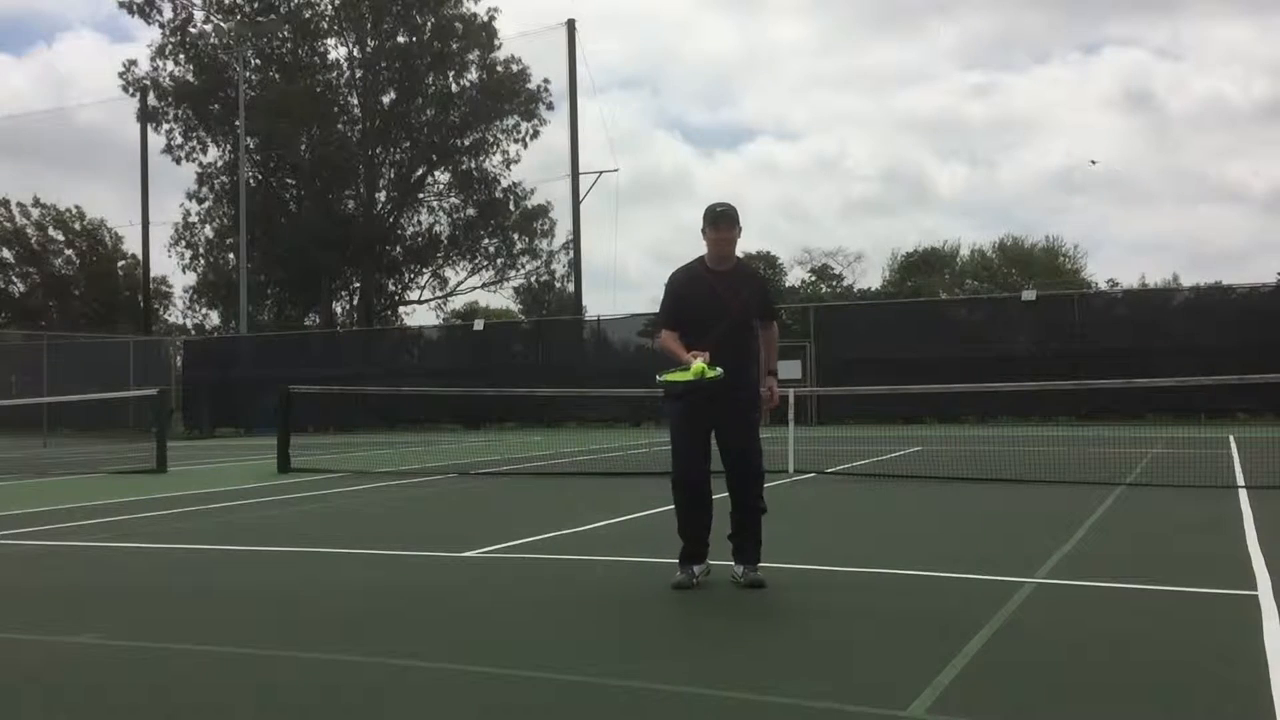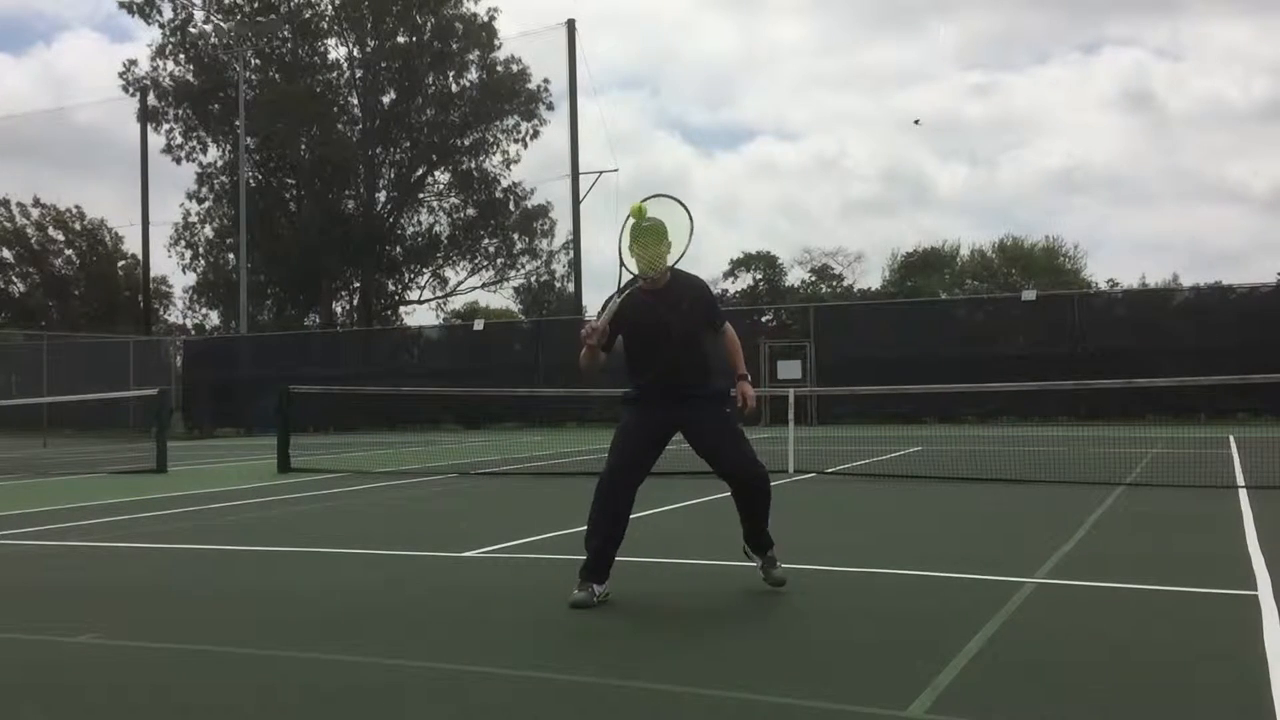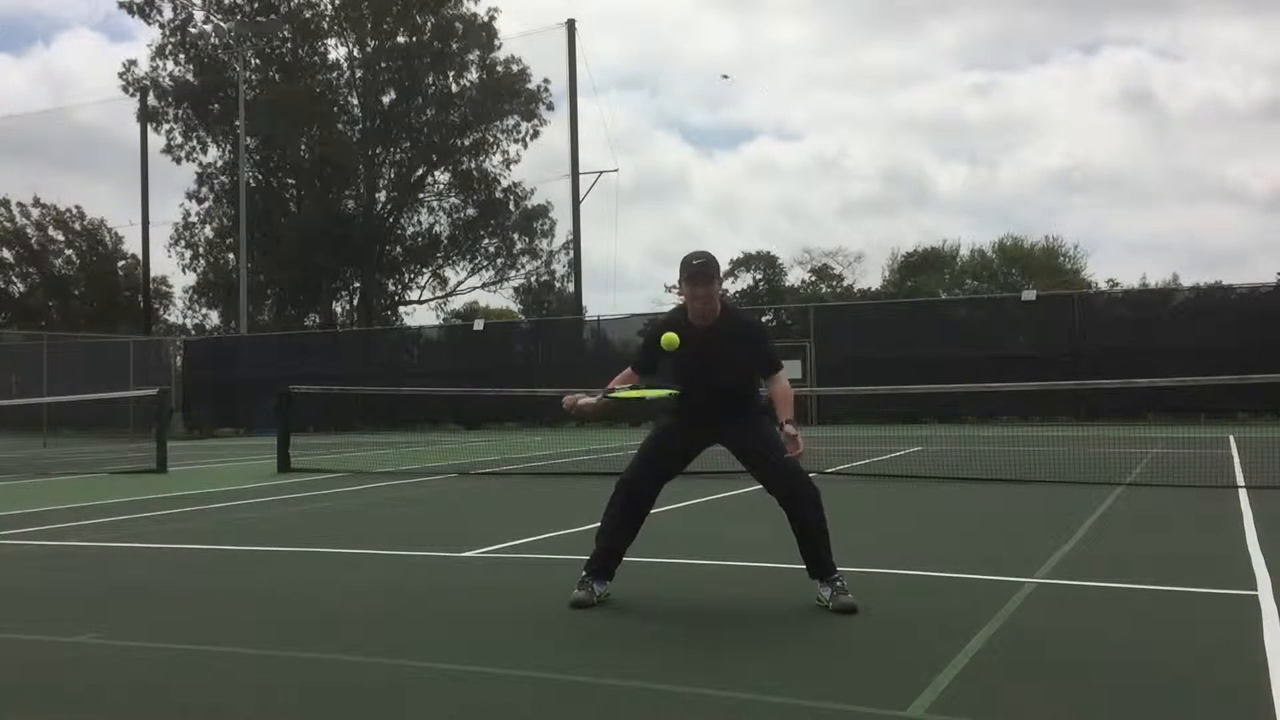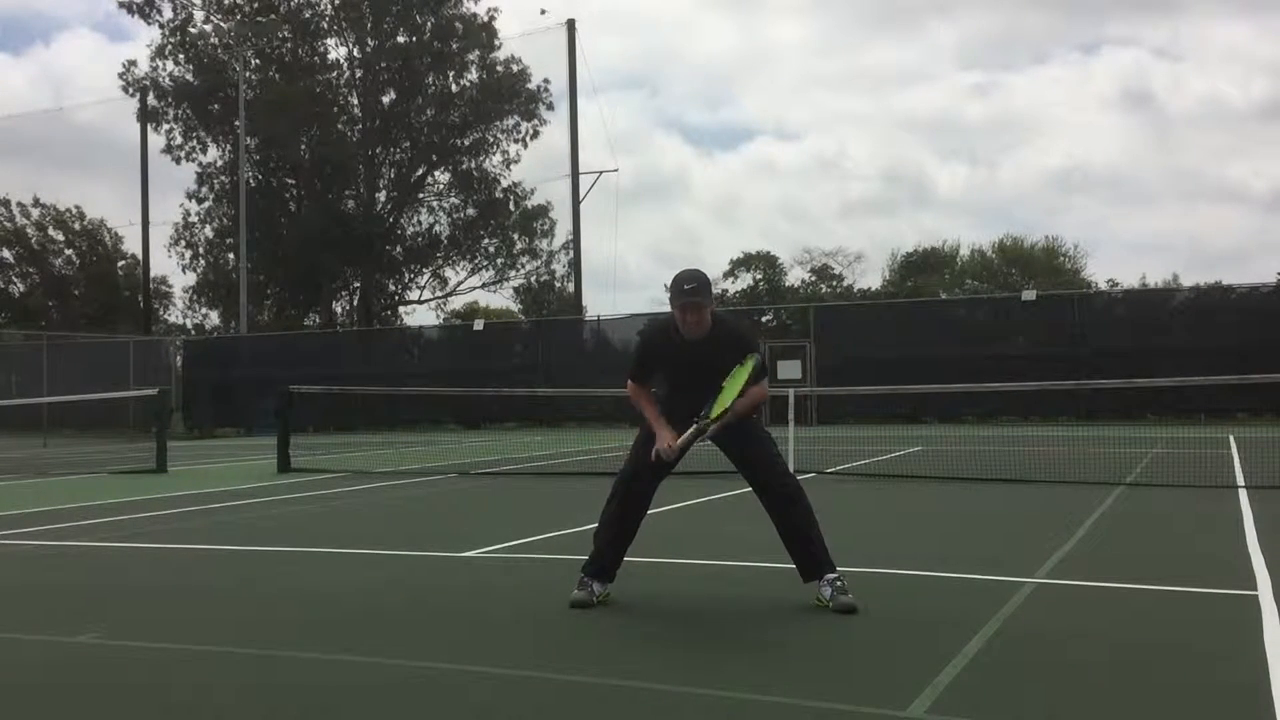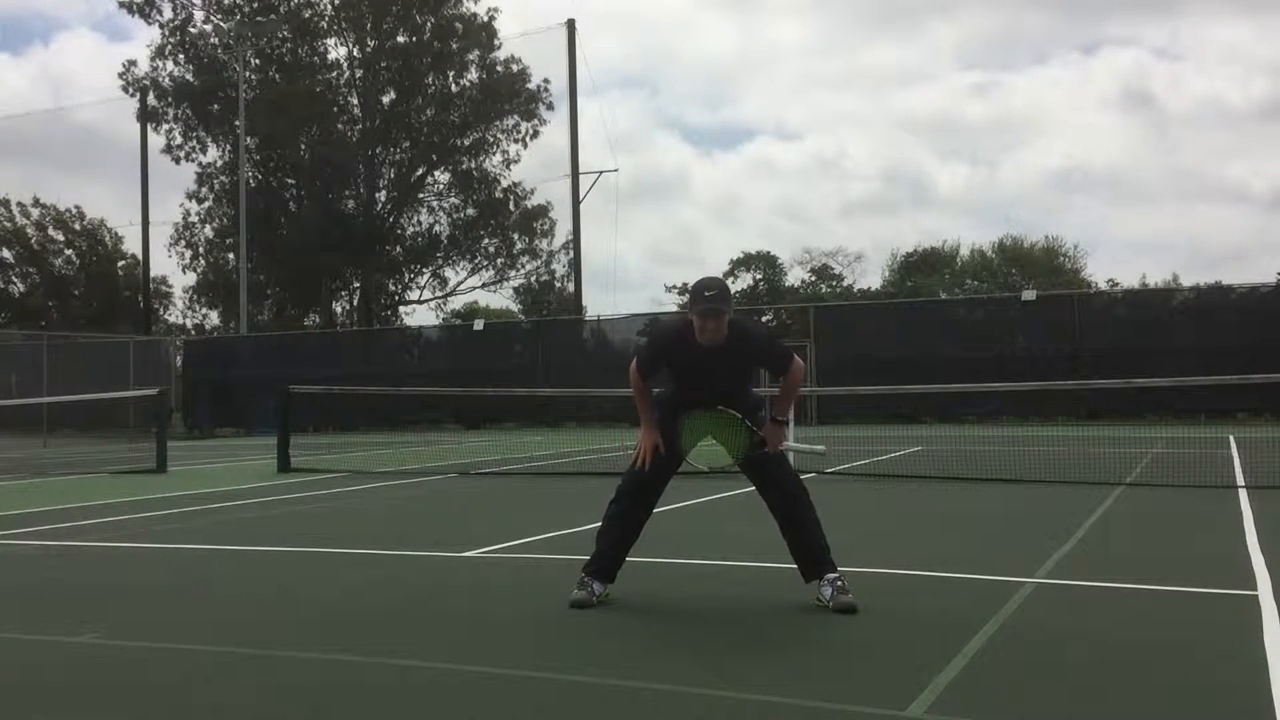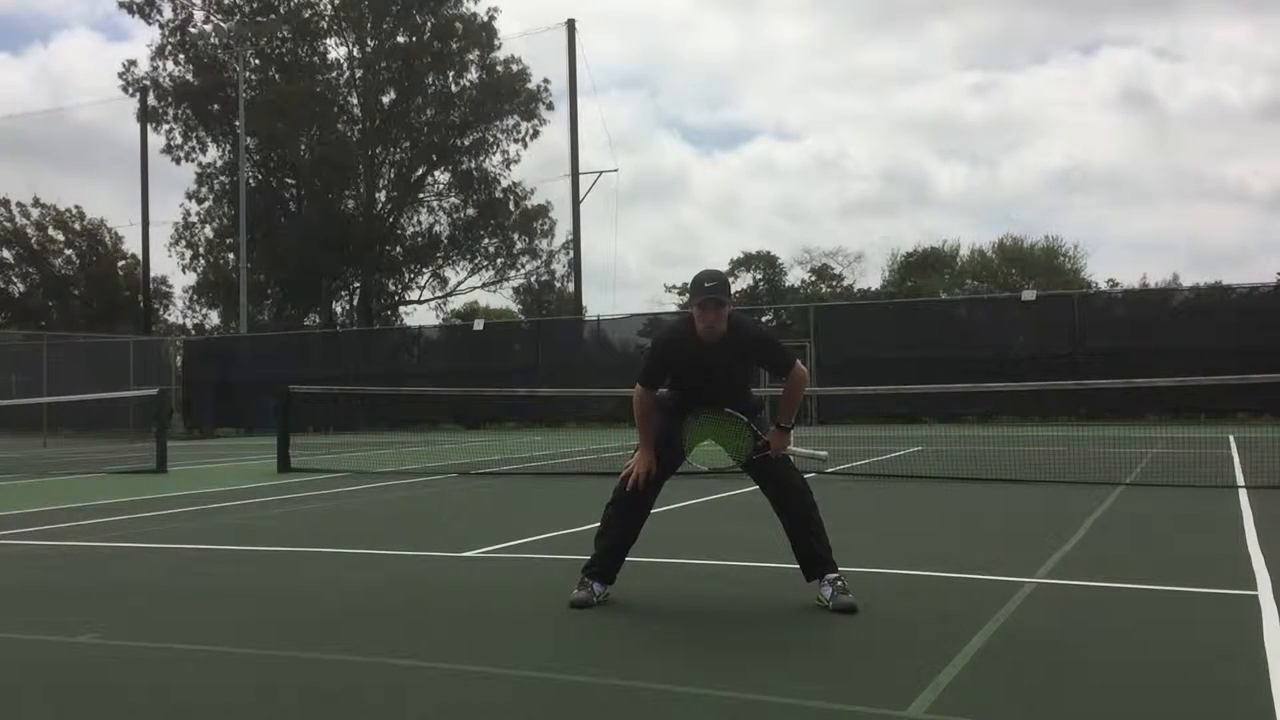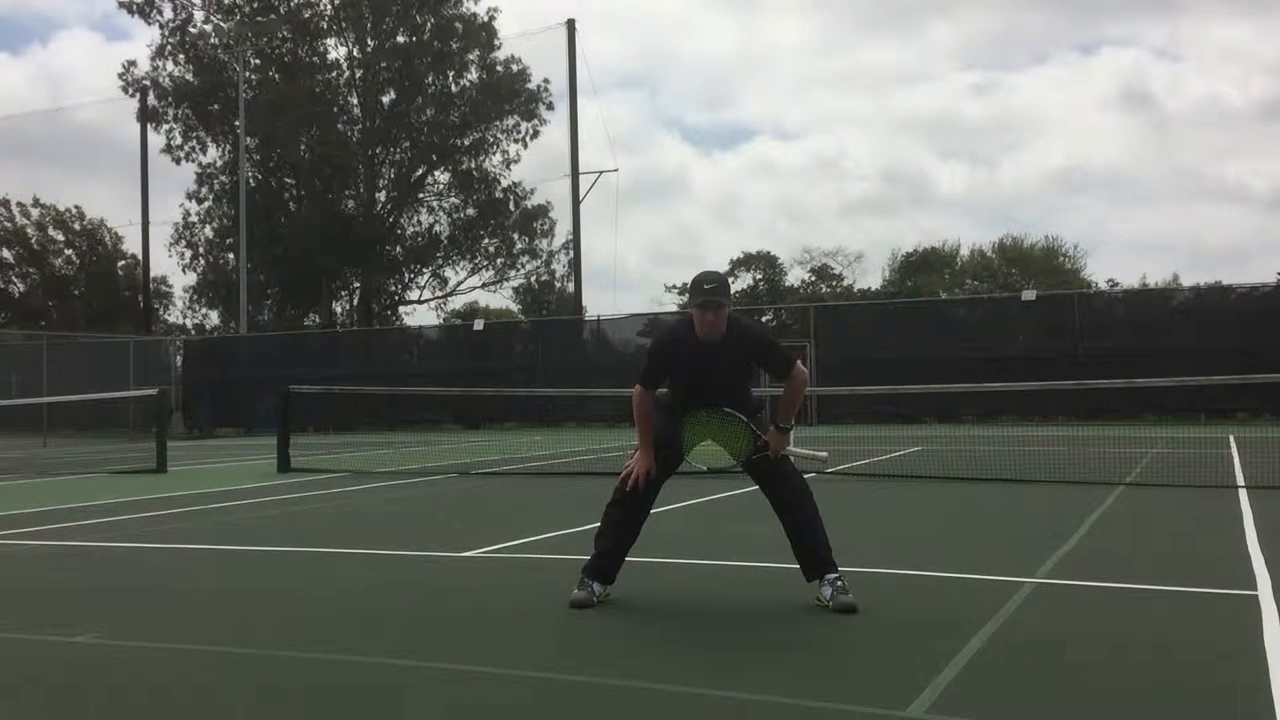
dt=0.7s
person 1, frame 1
left shoulder: (753, 280)
right shoulder: (682, 280)
left elbow: (768, 328)
right elbow: (667, 335)
left wrist: (770, 374)
right wrist: (687, 357)
left hip: (740, 394)
right hip: (691, 394)
left knee: (746, 476)
right knee: (688, 477)
left ankle: (746, 560)
right ankle: (694, 560)
person 1, frame 2
left shoulder: (693, 288)
right shoulder: (622, 302)
left elbow: (723, 330)
right elbow: (589, 366)
left wrist: (742, 378)
right wrist: (591, 345)
left hip: (702, 400)
right hip: (648, 404)
left knee: (750, 475)
right knee: (615, 482)
left ankle: (761, 549)
right ankle: (594, 578)
person 1, frame 3
left shoulder: (745, 326)
right shoulder: (666, 328)
left elbow: (775, 378)
right elbow: (635, 373)
left wrist: (787, 424)
right wrist: (596, 400)
left hip: (743, 415)
right hip: (688, 416)
left knee: (798, 487)
right knee: (634, 484)
left ankle: (827, 579)
right ankle: (596, 576)
person 1, frame 4
left shoulder: (735, 335)
right shoulder: (654, 337)
left elbow: (760, 387)
right elbow: (637, 386)
left wrist: (725, 415)
right wrist: (661, 429)
left hip: (734, 413)
right hip: (675, 411)
left knee: (781, 487)
right knee: (630, 485)
left ankle: (826, 577)
right ankle: (595, 576)
person 1, frame 5
left shoulder: (752, 339)
right shoulder: (669, 339)
left elbow: (795, 370)
right elbow: (637, 374)
left wrist: (777, 421)
right wrist: (648, 426)
left hip: (738, 412)
right hip: (679, 413)
left knee: (787, 489)
right knee: (635, 488)
left ankle: (827, 577)
right ankle: (596, 576)
person 1, frame 6
left shoulder: (751, 336)
right shoulder: (669, 340)
left elbow: (798, 375)
right elbow: (644, 393)
left wrist: (782, 427)
right wrist: (645, 449)
left hip: (739, 414)
right hip: (679, 414)
left knee: (790, 488)
right knee: (633, 488)
left ankle: (827, 578)
right ankle: (596, 578)
person 1, frame 7
left shoulder: (751, 336)
right shoulder: (669, 341)
left elbow: (798, 376)
right elbow: (643, 392)
left wrist: (781, 428)
right wrist: (645, 449)
left hip: (738, 413)
right hip: (679, 415)
left knee: (790, 489)
right knee: (634, 486)
left ankle: (827, 577)
right ankle: (596, 577)
